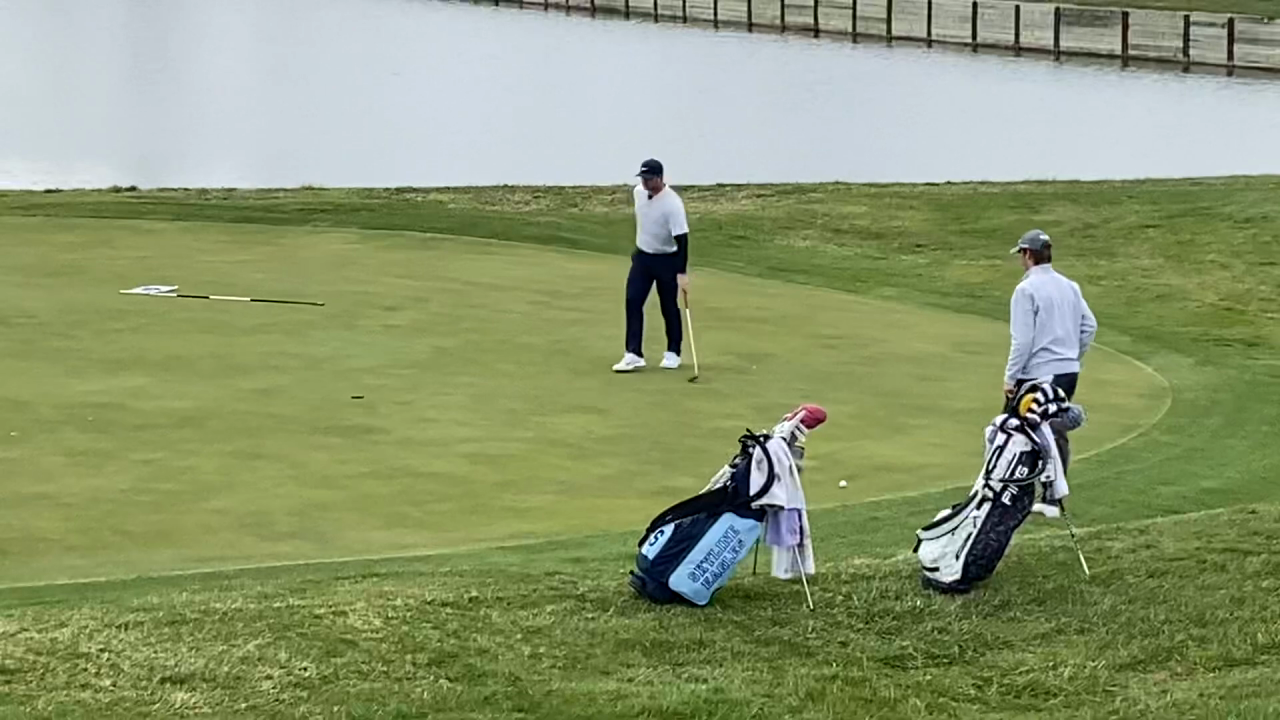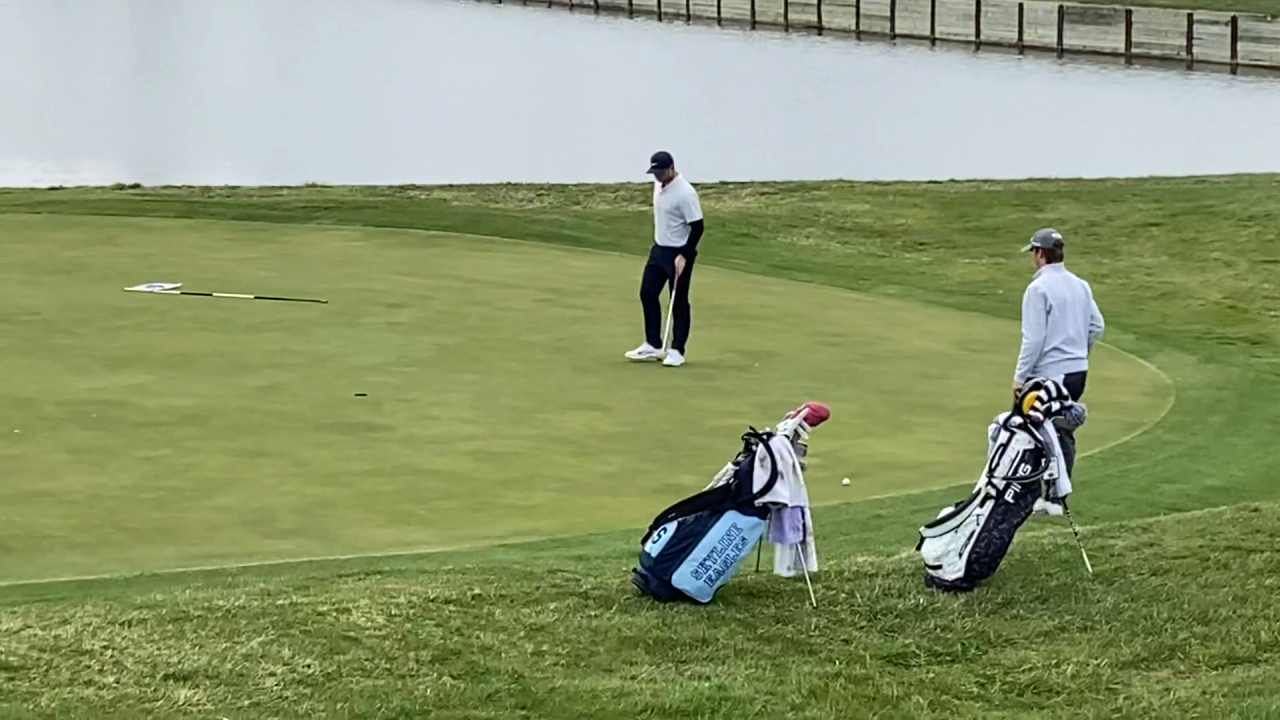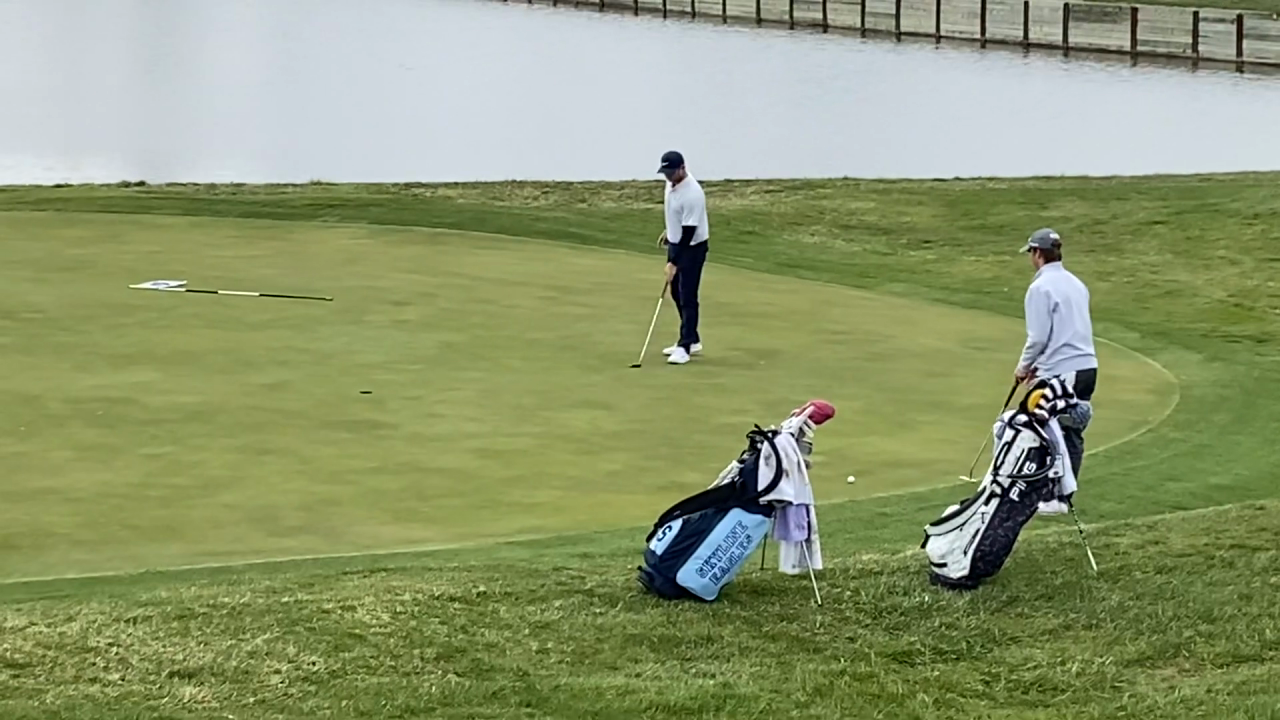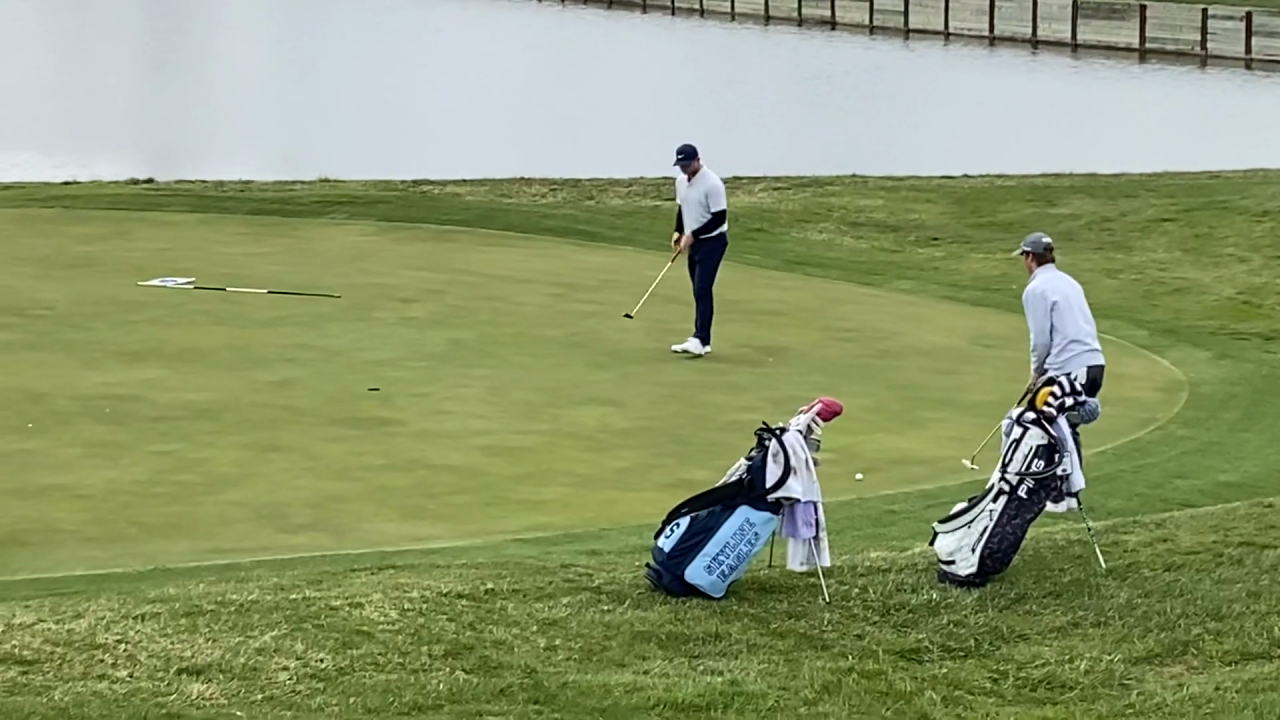
dt=0.4s
person 1, frame 1
left shoulder: (1026, 289)
right shoulder: (1070, 286)
left elbow: (1022, 340)
right elbow: (1089, 327)
left wrist: (1010, 377)
left hip: (1036, 376)
right hip: (1068, 373)
right knee: (1057, 433)
person 1, frame 2
left shoulder: (1039, 288)
right shoulder: (1080, 285)
left elbow: (1033, 339)
right elbow: (1096, 326)
left wrist: (1020, 376)
left hip: (1047, 374)
right hip: (1076, 371)
right knee: (1063, 433)
person 1, frame 3
left shoulder: (1040, 287)
right shoulder: (1076, 283)
left elbow: (1038, 337)
left wrist: (1024, 365)
left hip: (1057, 373)
right hip: (1086, 368)
right knee: (1072, 434)
left ankle: (1050, 497)
right ankle: (1063, 497)
person 1, frame 4
left shoulder: (1035, 289)
right shoulder: (1069, 282)
left elbow: (1041, 338)
left wrist: (1036, 371)
right wrist: (1044, 368)
left hip: (1068, 367)
right hip: (1093, 363)
right knee: (1069, 427)
person 2, frame 1
left shoulder: (672, 203)
right shoulder: (638, 192)
left elbow: (682, 240)
left wrist: (682, 273)
left hip: (667, 260)
right hip: (642, 256)
left knee: (669, 307)
right knee: (633, 301)
left ankle: (673, 352)
right ankle: (634, 354)
person 2, frame 2
left shoulder: (685, 193)
right shoulder: (659, 185)
left elbow: (697, 227)
left wrist: (683, 255)
left hip: (679, 253)
right hip: (659, 249)
left knee: (679, 302)
right knee: (647, 294)
left ankle: (677, 350)
right ankle: (653, 345)
person 2, frame 3
left shoulder: (692, 194)
right shoulder: (671, 183)
left elbow: (689, 232)
left wrist: (673, 262)
right wrist: (667, 230)
left hip: (692, 249)
right hip: (675, 245)
left knee: (688, 298)
right knee: (677, 294)
left ankle: (684, 347)
right ankle: (692, 339)
person 2, frame 4
left shoulder: (712, 183)
right shoulder: (681, 180)
left elbow: (720, 218)
left wrist: (693, 235)
right wrist: (678, 231)
left hip: (712, 242)
right hip: (695, 242)
left knee: (702, 289)
right knee: (699, 290)
left ankle: (699, 339)
right ankle: (702, 340)
